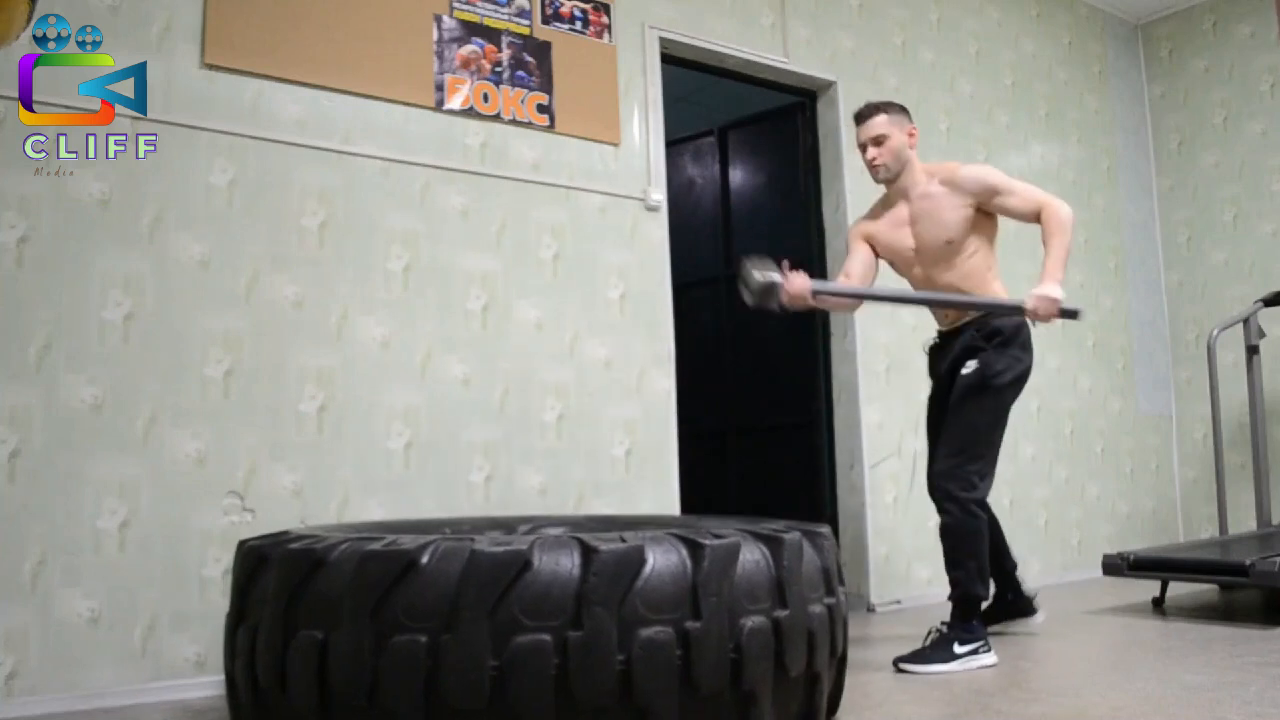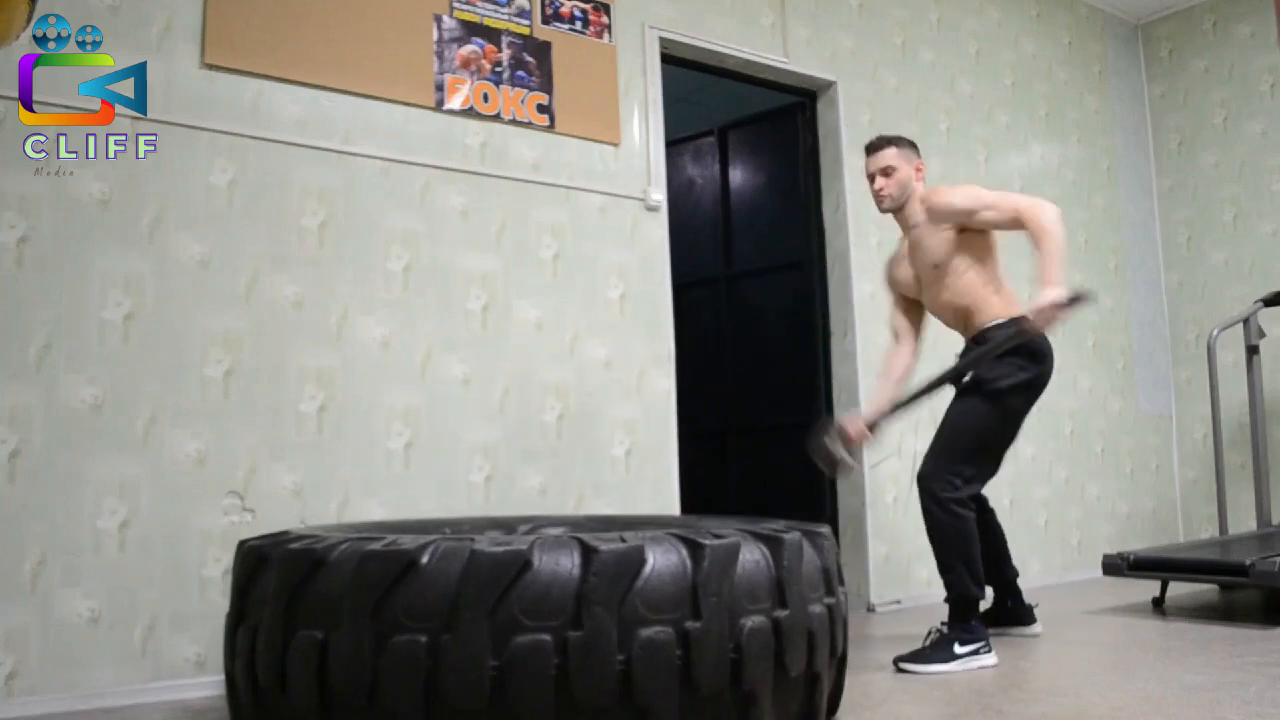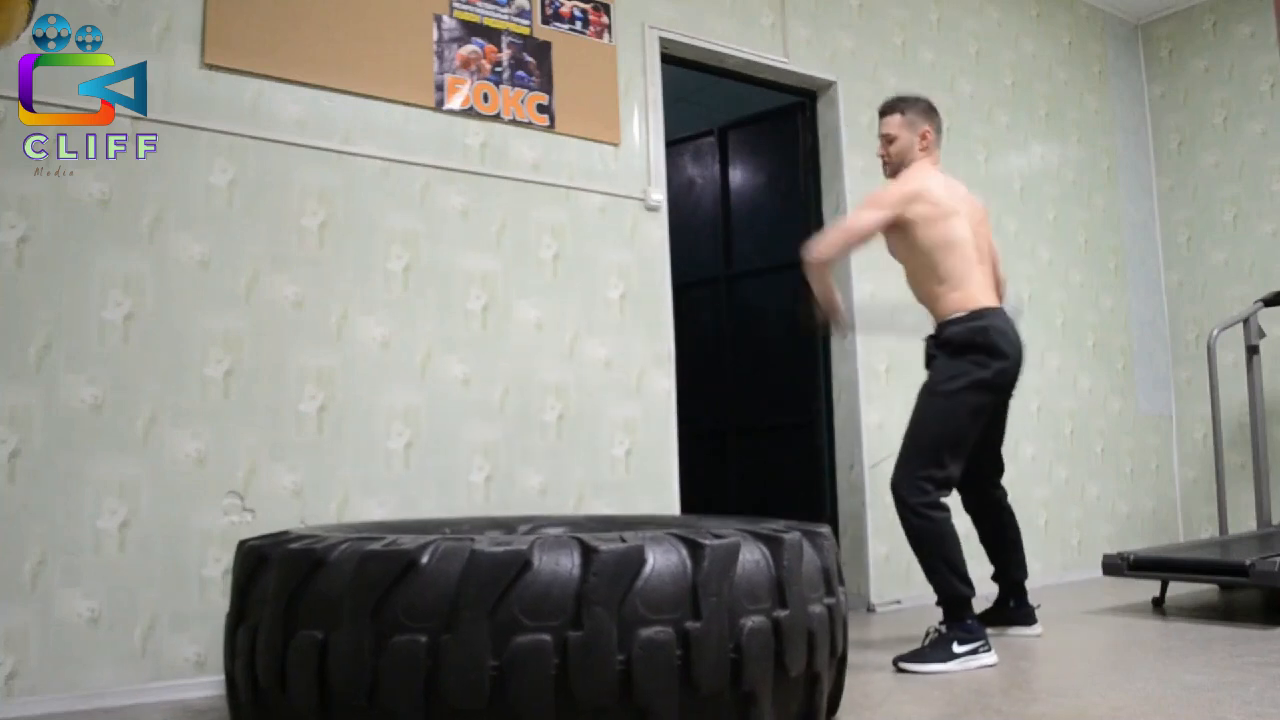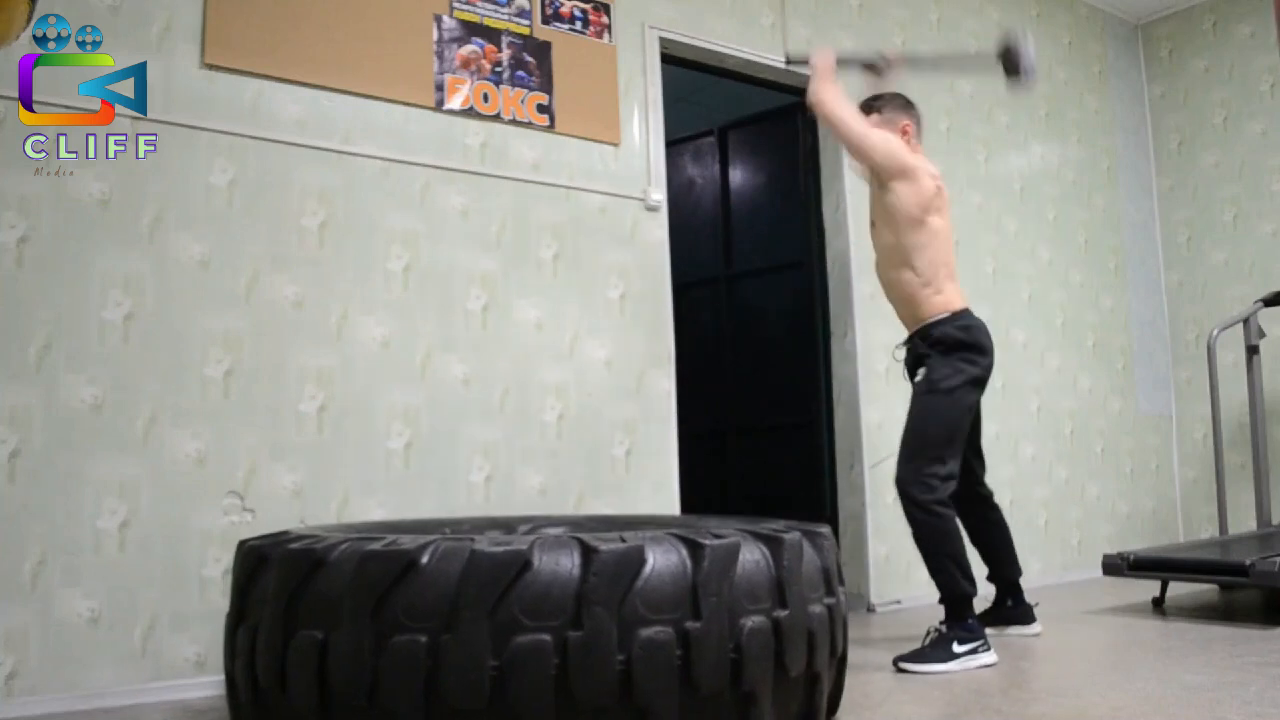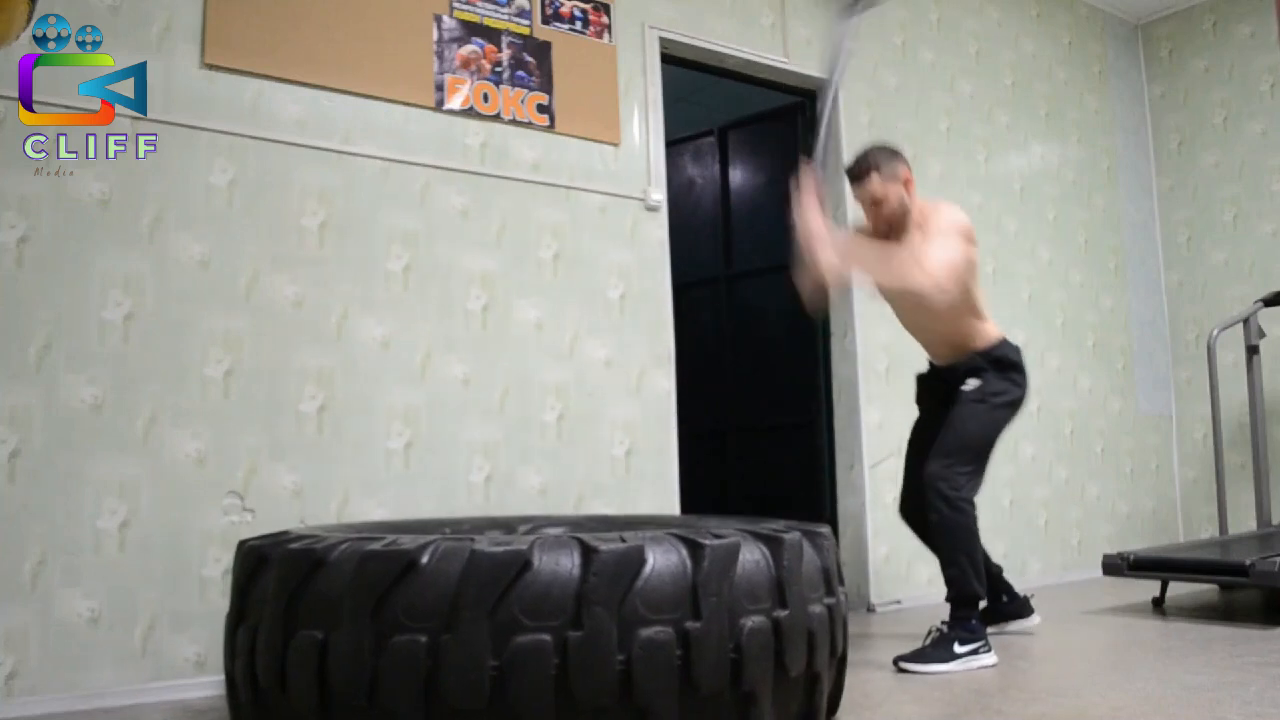
dt=0.3s
person 1, frame 1
left shoulder: (962, 181)
right shoulder: (869, 228)
left elbow: (1056, 210)
right elbow: (849, 291)
left wrist: (1050, 282)
right wrist: (809, 294)
left hip: (996, 341)
right hip: (949, 349)
left knee: (956, 482)
right knee: (951, 484)
left ankle: (966, 633)
right ankle: (1010, 594)
person 1, frame 2
left shoulder: (947, 204)
right shoulder: (898, 268)
left elbow: (1040, 212)
right elbow: (904, 346)
left wrist: (1050, 285)
right wrist: (868, 415)
left hip: (1015, 350)
right hip: (998, 359)
left knee: (941, 482)
right knee: (961, 488)
left ankle: (967, 634)
right ankle: (1011, 605)
person 1, frame 3
left shoulder: (907, 190)
right shoulder: (963, 198)
left elbow: (819, 252)
left wrist: (829, 299)
left hip: (969, 345)
right hip: (995, 339)
left knee: (915, 485)
right knee: (979, 479)
left ankle: (964, 632)
right ankle: (1014, 603)
person 1, frame 4
left shoulder: (904, 163)
right shoulder: (892, 177)
left elbow: (828, 108)
right elbow: (843, 126)
left wrist: (825, 70)
right wrist: (881, 79)
left hip: (953, 346)
right hip: (936, 348)
left knee: (921, 483)
right knee: (964, 485)
left ankle: (965, 632)
right ankle: (1012, 605)
person 1, frame 5
left shoulder: (944, 222)
right shoulder: (867, 240)
left elbow: (934, 285)
right elbow: (813, 292)
left wrist: (845, 258)
right wrist: (813, 227)
left hip: (991, 371)
right hip: (942, 378)
left knee: (946, 483)
right knee: (916, 504)
left ankle: (968, 633)
right ankle: (1007, 602)
